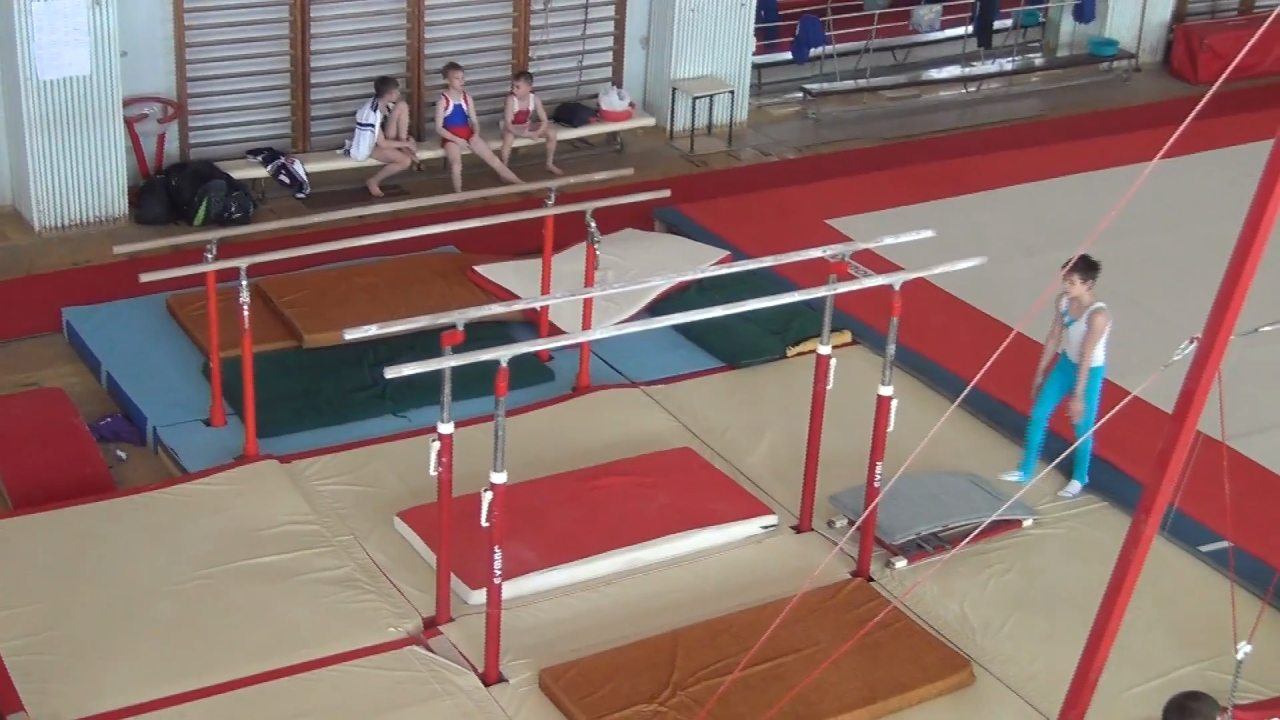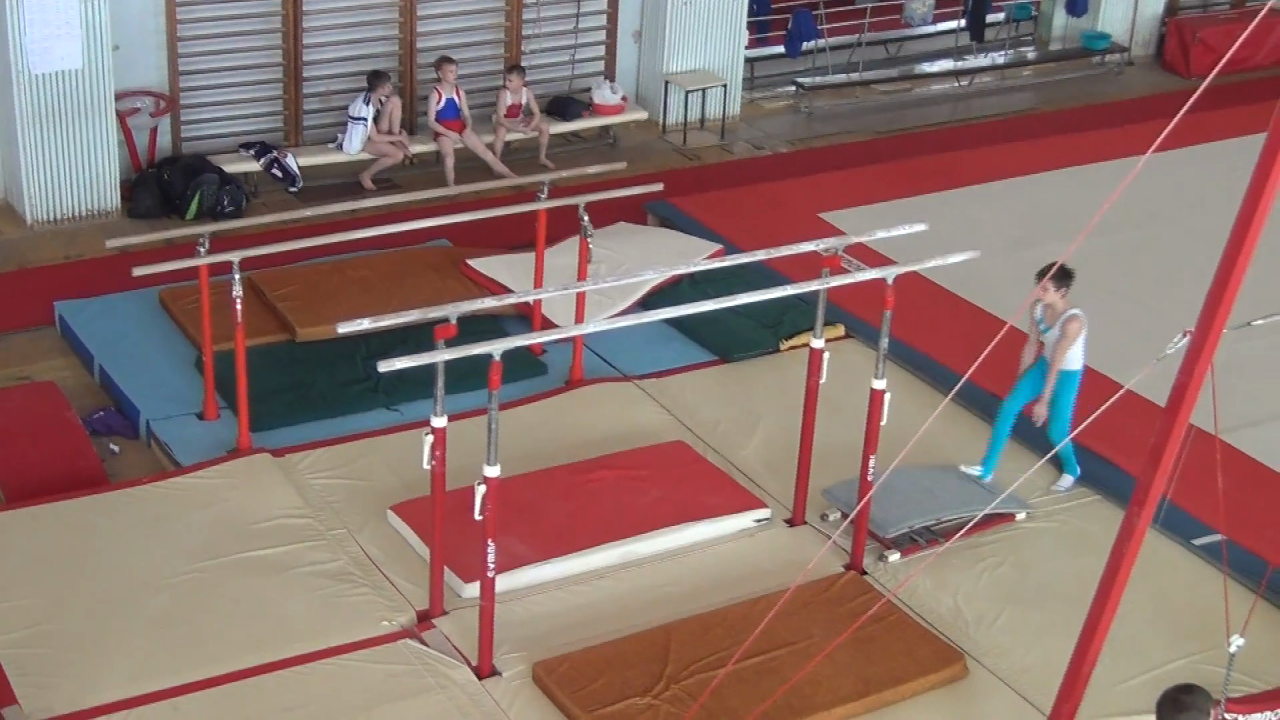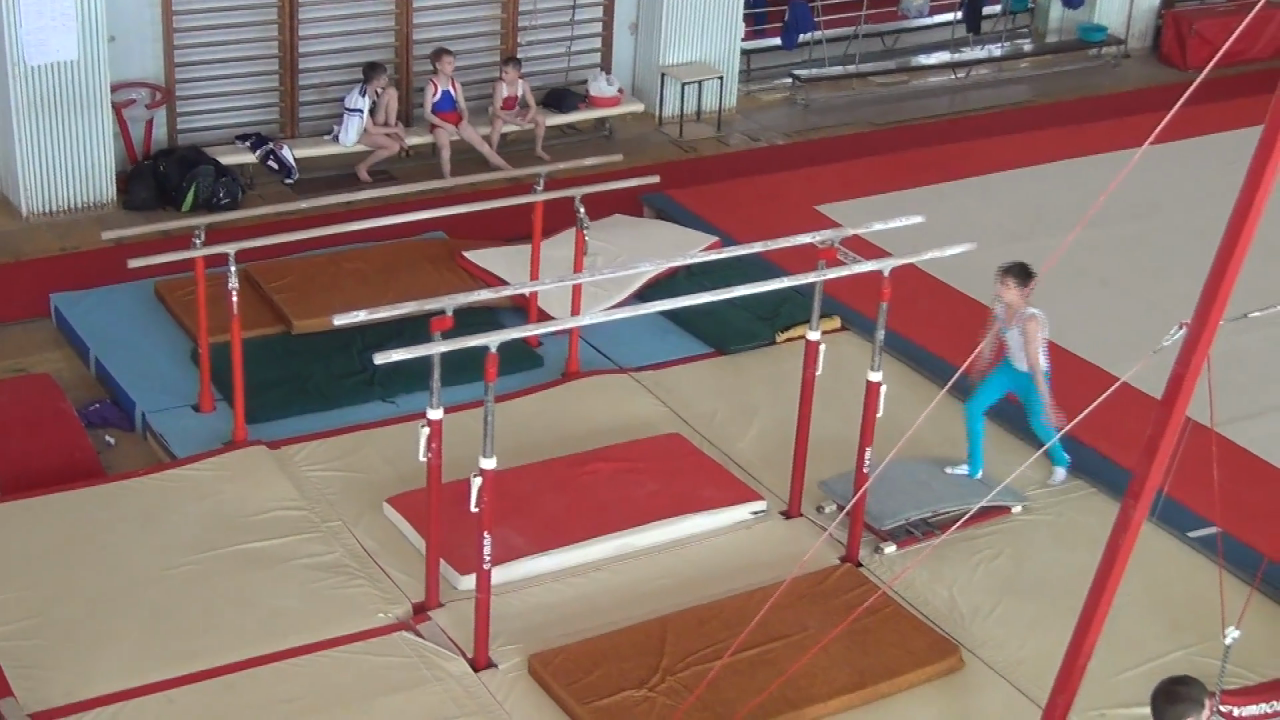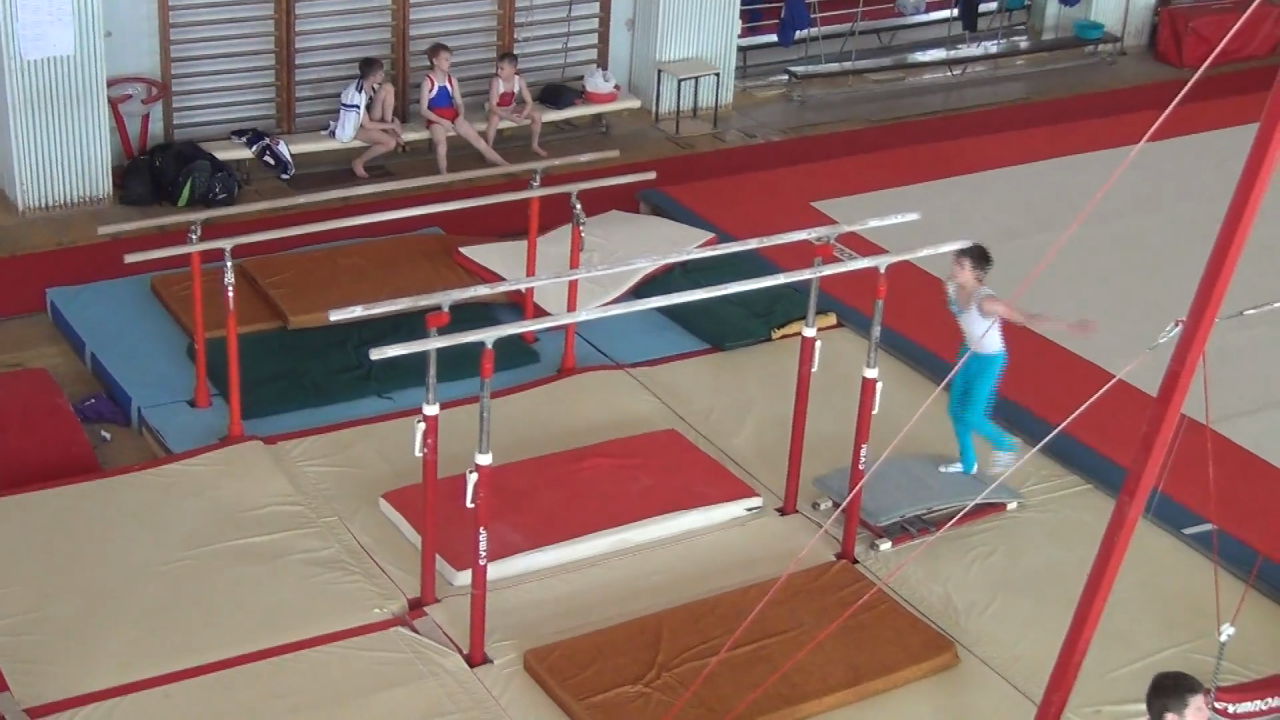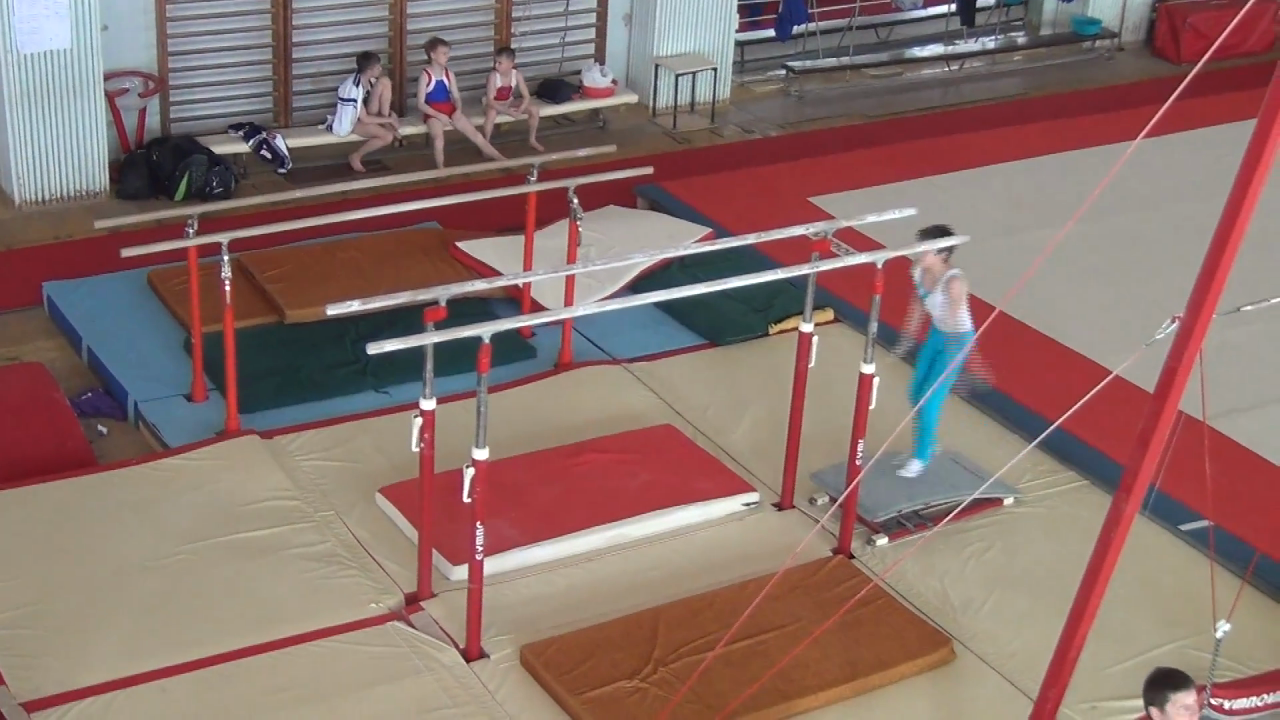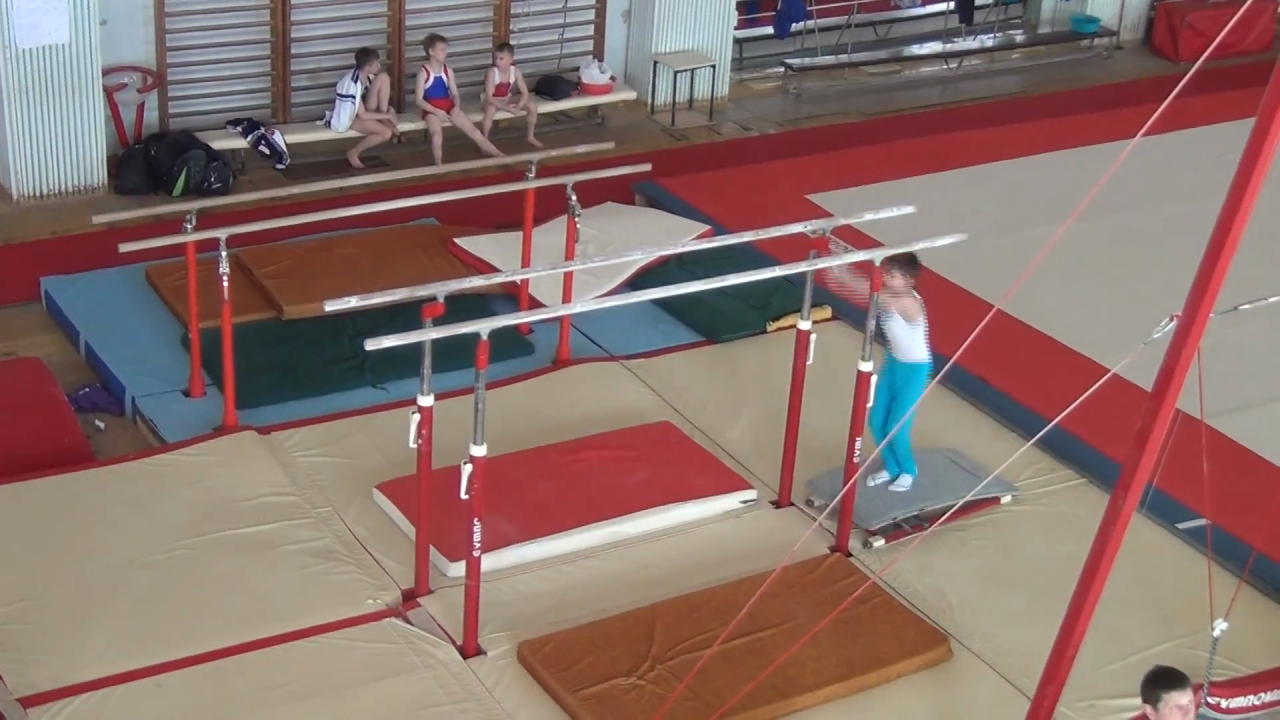
dt=0.2s
person 1, frame 1
left shoulder: (1098, 315)
right shoulder: (1063, 301)
left elbow: (1086, 358)
left wrist: (1078, 397)
right wrist: (1041, 371)
left hip: (1090, 371)
right hip: (1065, 364)
left knee: (1081, 427)
right knee: (1038, 414)
left ankle: (1078, 477)
right ankle: (1026, 470)
person 1, frame 2
left shoulder: (1073, 321)
right shoulder: (1039, 308)
left elbow: (1056, 363)
left wrist: (1043, 401)
right wrist: (1021, 376)
left hip: (1066, 375)
right hip: (1043, 366)
left knee: (1056, 429)
right knee: (1007, 409)
left ankle: (1071, 471)
right ankle: (986, 468)
person 1, frame 3
left shoulder: (1030, 321)
right shoulder: (1000, 306)
left elbow: (1035, 364)
right elbow: (992, 338)
left wrist: (1047, 404)
right wrist: (981, 361)
left hip: (1031, 376)
right hip: (1011, 368)
left knee: (1040, 426)
right knee: (973, 410)
left ankle: (1060, 461)
right ankle: (974, 466)
person 1, frame 4
left shoulder: (986, 302)
right shoulder: (952, 286)
left elbow: (1025, 318)
left wrist: (1069, 325)
left hip: (989, 359)
right hip: (969, 353)
left knee: (973, 418)
right knee: (955, 410)
left ankle: (1006, 446)
right ankle: (967, 461)
person 1, frame 5
left shoulder: (954, 282)
right shoulder: (918, 270)
left elbow: (955, 322)
left wrist: (957, 356)
right wrist: (908, 336)
left hip: (956, 339)
right hip: (937, 333)
left knee: (928, 399)
right knee: (917, 393)
left ankle: (921, 456)
right ankle: (924, 446)
person 1, frame 6
left shoulder: (908, 302)
right shoulder: (885, 292)
left elbow: (880, 296)
left hip: (915, 369)
right hip: (894, 364)
left knee: (896, 430)
right knee: (875, 421)
left ankle: (907, 472)
right ankle: (891, 468)
